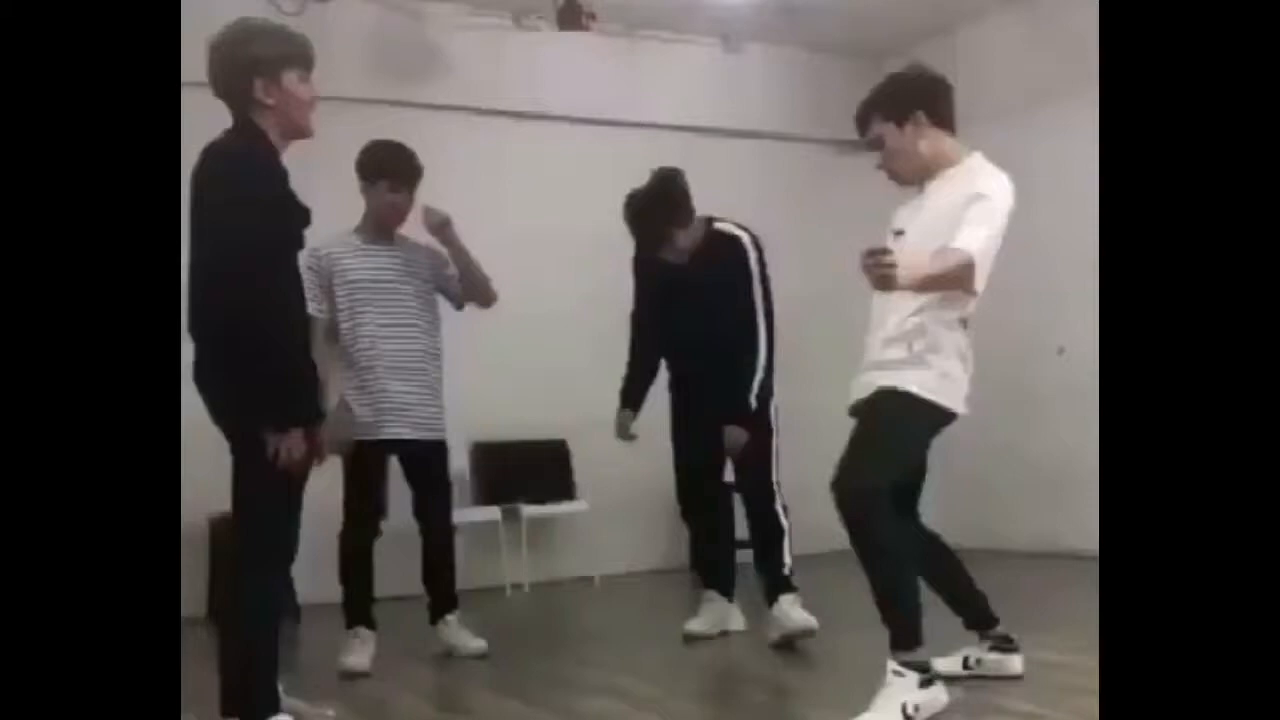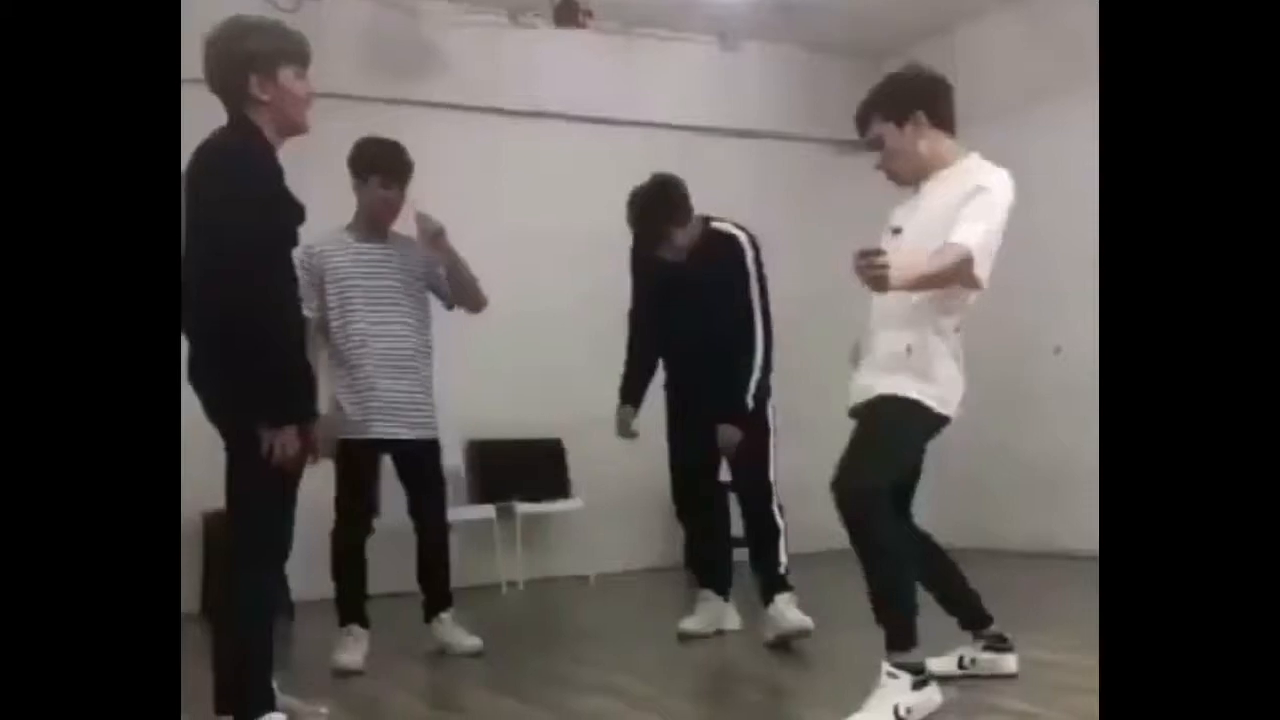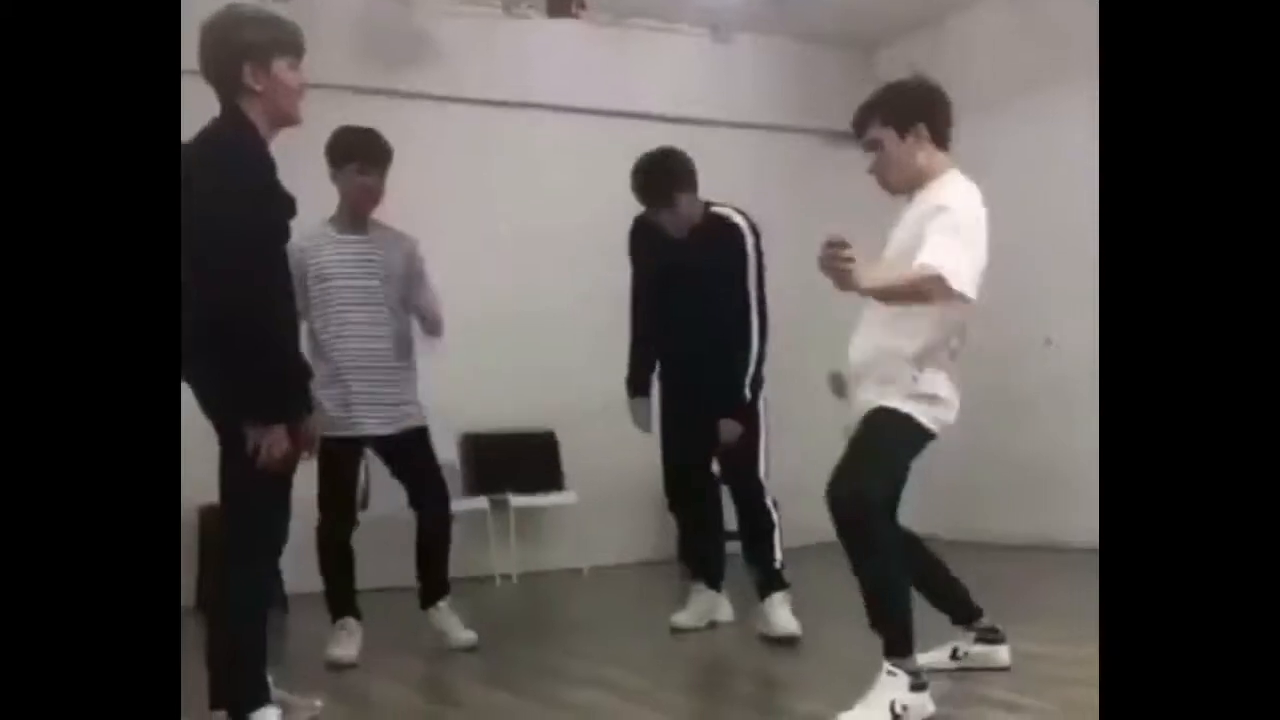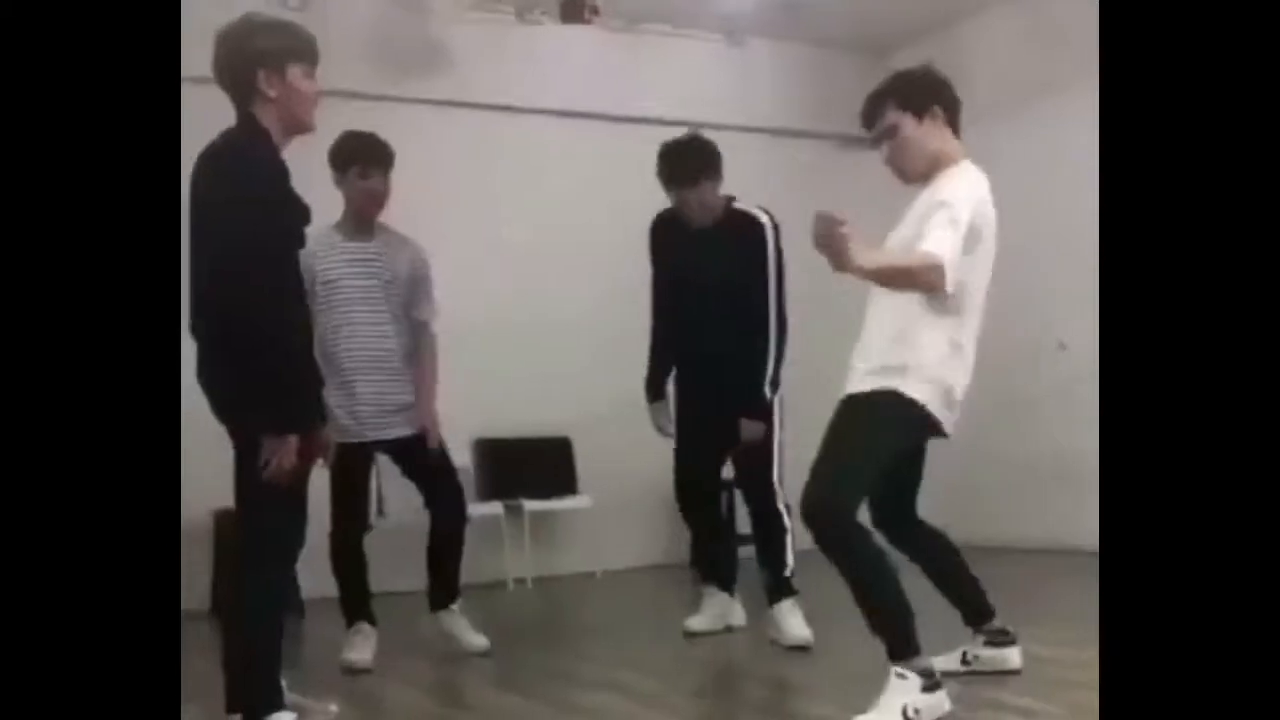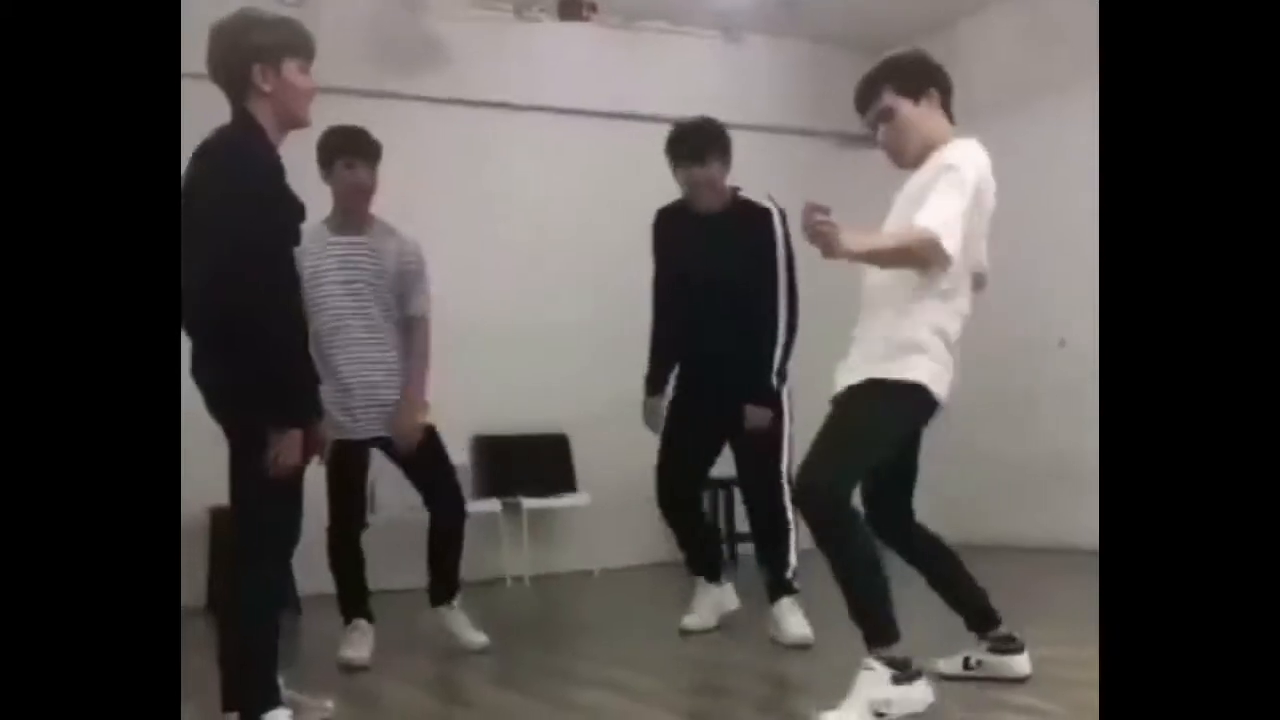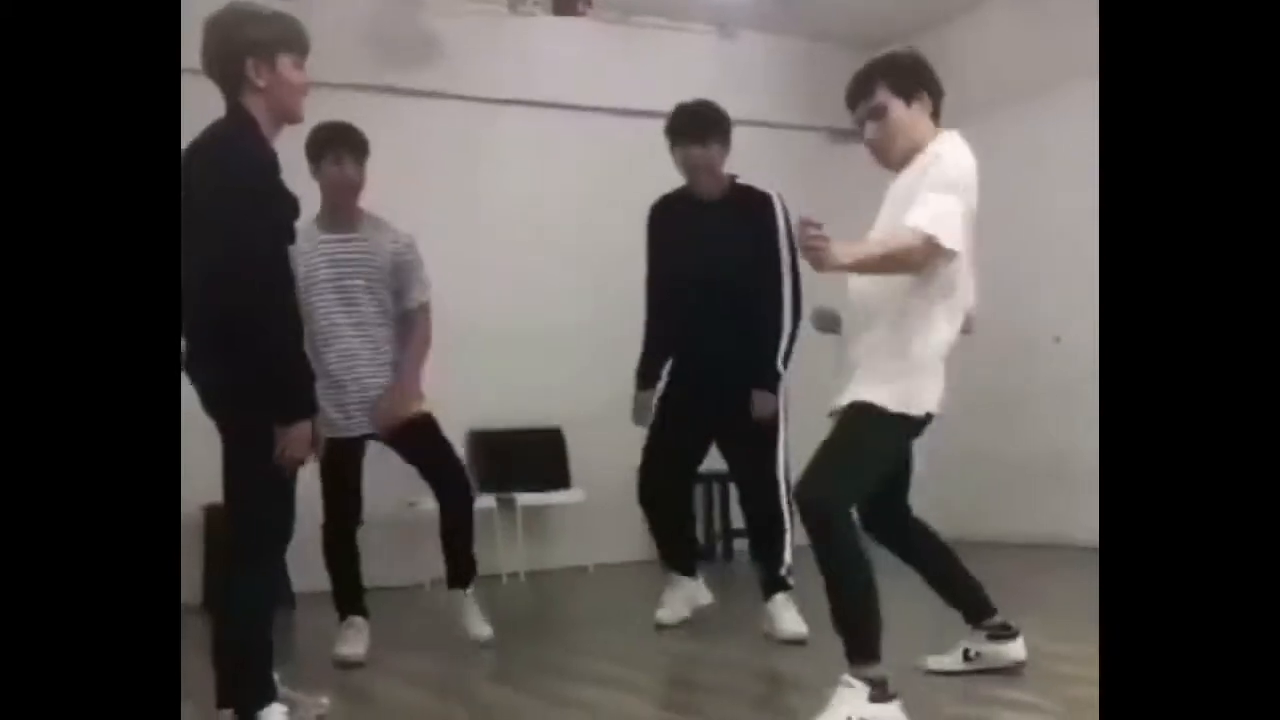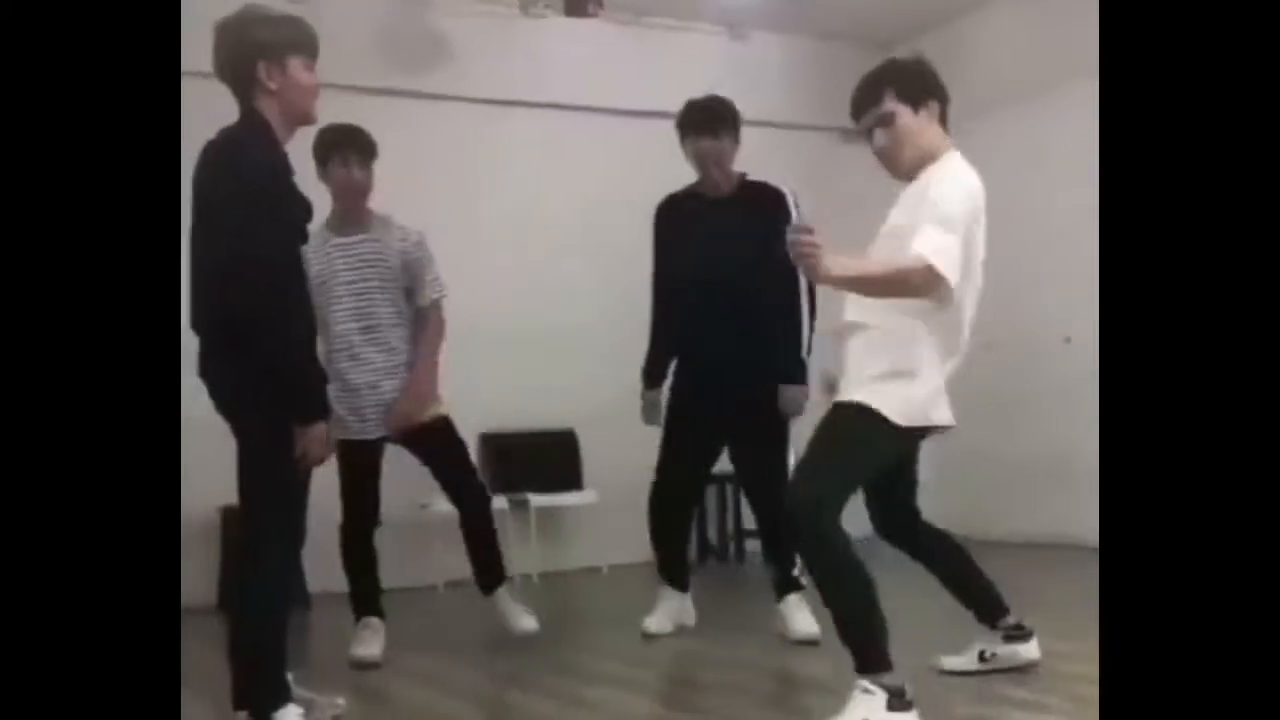
dt=0.1s
person 1, frame 1
left shoulder: (235, 166)
right shoulder: (246, 169)
right elbow: (255, 297)
left wrist: (300, 404)
right wrist: (286, 412)
left hip: (253, 382)
right hip: (257, 388)
left knee: (263, 546)
right knee: (265, 548)
person 1, frame 2
left shoulder: (231, 162)
right shoulder: (241, 165)
right elbow: (250, 293)
left wrist: (295, 402)
right wrist: (281, 408)
left hip: (249, 381)
right hip: (253, 386)
left knee: (259, 542)
right knee: (259, 544)
person 1, frame 3
left shoulder: (224, 154)
right shoulder: (233, 158)
right elbow: (242, 290)
left wrist: (289, 398)
right wrist: (269, 407)
left hip: (246, 375)
right hip: (246, 379)
left knee: (253, 536)
right knee: (254, 537)
person 1, frame 4
left shoulder: (239, 162)
right shoulder: (247, 166)
right elbow: (255, 298)
left wrist: (302, 407)
right wrist: (282, 417)
left hip: (259, 383)
right hip: (261, 387)
left knee: (269, 541)
right knee: (269, 543)
person 1, frame 5
left shoulder: (233, 159)
right shoulder: (243, 162)
right elbow: (256, 295)
left wrist: (297, 403)
right wrist: (287, 411)
left hip: (250, 376)
right hip: (254, 381)
left knee: (264, 538)
right knee: (264, 540)
person 1, frame 6
left shoulder: (227, 154)
right shoulder: (237, 158)
right elbow: (253, 291)
left wrist: (295, 398)
right wrist: (291, 406)
left hip: (244, 372)
right hip: (250, 378)
left knee: (258, 535)
right knee: (258, 537)
person 1, frame 7
left shoulder: (240, 157)
right shoulder: (251, 160)
right elbow: (270, 293)
left wrist: (305, 398)
right wrist: (308, 406)
left hip: (254, 372)
right hip: (263, 379)
left knee: (270, 535)
right knee: (272, 538)
person 2, frame 1
left shoulder: (986, 185)
right shoulder: (916, 202)
left elbow: (964, 270)
left wrist: (908, 275)
left hip: (923, 378)
right hip: (889, 377)
left knee: (857, 490)
right knee: (898, 517)
right ankle: (995, 641)
person 2, frame 2
left shoulder: (985, 182)
right shoulder: (915, 201)
left elbow: (966, 265)
left wrist: (902, 277)
left hip: (917, 381)
right hip: (884, 381)
left knee: (857, 492)
right knee: (892, 518)
right ankle: (989, 640)
person 2, frame 3
left shoulder: (955, 201)
right shoulder: (928, 206)
left elbow: (939, 285)
left wrist: (863, 279)
right wrist: (856, 370)
left hip: (909, 396)
right hip: (891, 394)
left knee: (852, 501)
right knee: (876, 522)
right ankle: (980, 632)
person 2, frame 4
left shoulder: (958, 190)
right shoulder: (942, 195)
left elbow: (928, 274)
left wrist: (857, 258)
left hip: (903, 383)
right hip: (896, 382)
left knee: (825, 507)
right knee: (896, 516)
right ankle: (992, 636)
person 2, frame 5
left shoulder: (961, 161)
right shoulder: (936, 176)
left elbow: (929, 249)
right elbow: (972, 274)
left wrist: (850, 244)
left hip: (898, 370)
right hip: (884, 369)
left knee: (817, 490)
right knee: (890, 518)
right ankle: (998, 644)
person 2, frame 6
left shoulder: (947, 159)
right shoulder: (920, 180)
left elbow: (928, 248)
left wrist: (844, 257)
right wrist: (849, 314)
left hip: (894, 383)
right hip: (886, 380)
left knee: (820, 501)
right knee: (886, 516)
right ankle: (995, 632)
person 2, frame 7
left shoulder: (954, 183)
right shoulder: (925, 192)
left elbow: (927, 275)
left wrist: (835, 271)
left hip: (894, 390)
right hip: (885, 387)
left knee: (807, 508)
right knee: (898, 520)
right ankle: (1009, 630)
person 3, frame 1
left shoulder: (426, 257)
right shoulder: (326, 259)
left elbow: (485, 298)
right elbow: (312, 338)
left wrist: (451, 241)
left hip: (425, 416)
right hip: (363, 417)
left knee: (437, 521)
right knee: (360, 525)
left ankle: (445, 616)
right ankle: (360, 629)
person 3, frame 2
left shoulder: (418, 254)
right shoulder: (319, 256)
left elbow: (475, 303)
left wrist: (444, 246)
left hip: (416, 415)
right hip: (354, 415)
left knee: (432, 519)
right knee: (352, 523)
left ankle: (439, 614)
right ankle: (353, 627)
person 3, frame 3
left shoulder: (402, 248)
right shoulder: (303, 249)
left elbow: (426, 322)
left wrist: (431, 317)
left hip: (398, 409)
right hip: (333, 412)
left knee: (433, 502)
right knee: (336, 519)
left ankle: (436, 603)
right ankle: (346, 621)
person 3, frame 4
left shoulder: (409, 253)
right shoulder: (312, 255)
left elbow: (423, 336)
left wrist: (428, 405)
left hip: (406, 413)
right hip: (344, 417)
left knee: (449, 502)
right knee: (348, 525)
left ankle: (445, 605)
right ankle: (361, 625)
person 3, frame 5
left shoulder: (401, 249)
right shoulder: (302, 252)
left elbow: (417, 332)
left wrist: (413, 403)
left hip: (399, 408)
right hip: (337, 412)
left knee: (447, 499)
right knee: (345, 522)
left ankle: (445, 602)
right ankle: (358, 623)
person 3, frame 6
left shoulder: (395, 243)
right shoulder: (293, 249)
left elbow: (418, 322)
left wrist: (403, 390)
left hip: (395, 400)
right hip: (332, 408)
left knee: (455, 485)
right knee: (340, 519)
left ankle: (462, 590)
right ankle: (353, 619)
person 3, frame 7
left shoulder: (406, 241)
right shoulder: (307, 255)
left elbow: (433, 321)
left wrist: (415, 390)
left hip: (414, 400)
right hip: (351, 410)
left knee: (471, 493)
right knee: (358, 519)
left ankle: (498, 590)
right ankle: (369, 619)
person 4, frame 1
left shoulder: (738, 246)
right shoulder: (649, 255)
left elbow: (760, 335)
right elbow: (646, 328)
left wrist: (743, 411)
right wrist: (631, 398)
left hip: (744, 390)
right hip: (690, 392)
left knee: (760, 490)
right knee: (697, 494)
left ankle: (783, 599)
right ankle: (719, 598)
person 4, frame 2
left shoulder: (735, 246)
right shoulder: (646, 253)
left elbow: (758, 335)
right elbow: (644, 327)
left wrist: (738, 411)
right wrist: (630, 396)
left hip: (741, 390)
right hip: (685, 391)
left knee: (756, 489)
right knee: (693, 494)
left ankle: (779, 600)
right ankle: (715, 597)
person 4, frame 3
left shoulder: (735, 231)
right shoulder: (644, 235)
left elbow: (752, 324)
right elbow: (644, 314)
left wrist: (737, 404)
right wrist: (638, 384)
left hip: (733, 384)
right hip: (680, 383)
left knee: (749, 485)
right knee: (685, 488)
left ankle: (773, 596)
right ankle: (707, 591)
person 4, frame 4
left shoulder: (756, 227)
right shoulder: (665, 231)
left elbow: (771, 321)
right elbow: (665, 316)
left wrist: (758, 402)
right wrist: (656, 388)
left hip: (751, 384)
right hip: (695, 387)
left knee: (763, 490)
right knee: (694, 491)
left ankle: (783, 602)
right ankle: (720, 595)
person 4, frame 5
left shoulder: (762, 220)
right shoulder: (668, 224)
left elbow: (779, 310)
right elbow: (665, 309)
left wrist: (765, 391)
right wrist: (655, 383)
left hip: (753, 384)
right hip: (696, 382)
left knee: (767, 491)
right knee: (674, 485)
left ankle: (783, 599)
right ankle: (713, 583)
person 4, frame 6
left shoulder: (761, 207)
right shoulder: (665, 216)
left elbow: (785, 296)
right elbow: (659, 303)
left wrist: (771, 377)
right wrist: (647, 377)
left hip: (751, 375)
right hip: (688, 377)
left knee: (763, 486)
right knee: (657, 480)
left ankle: (777, 595)
right ankle: (684, 578)
person 4, frame 7
left shoulder: (770, 205)
right shoulder: (672, 213)
left elbow: (796, 292)
right elbow: (665, 301)
left wrist: (795, 371)
right wrist: (653, 376)
left hip: (759, 376)
right hip: (696, 378)
left knee: (772, 489)
right knee: (671, 489)
left ankle: (790, 596)
right ankle: (674, 593)
